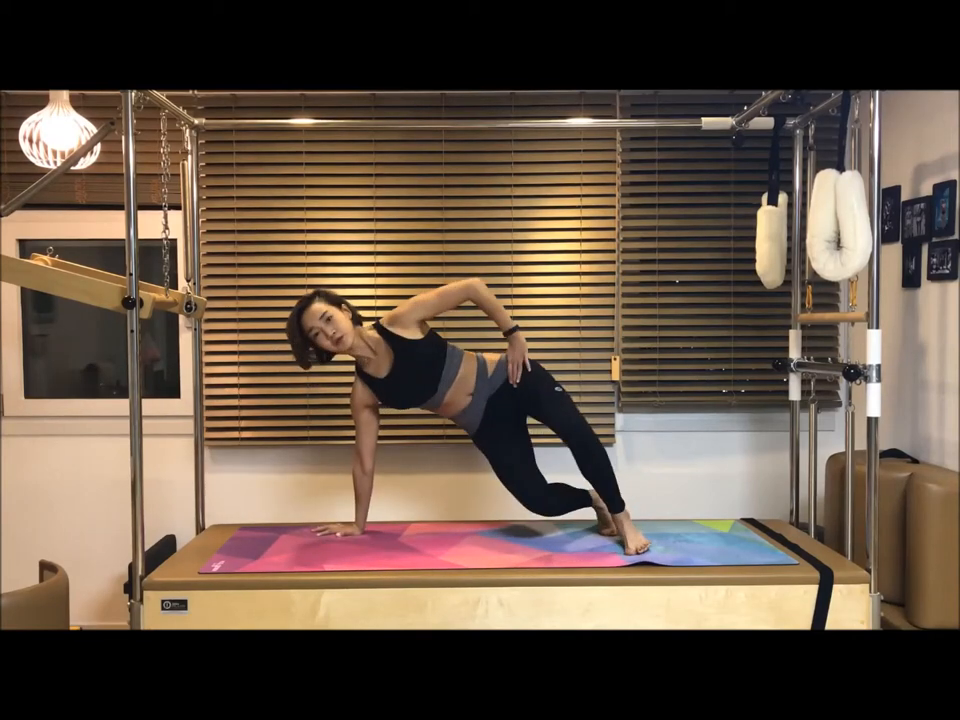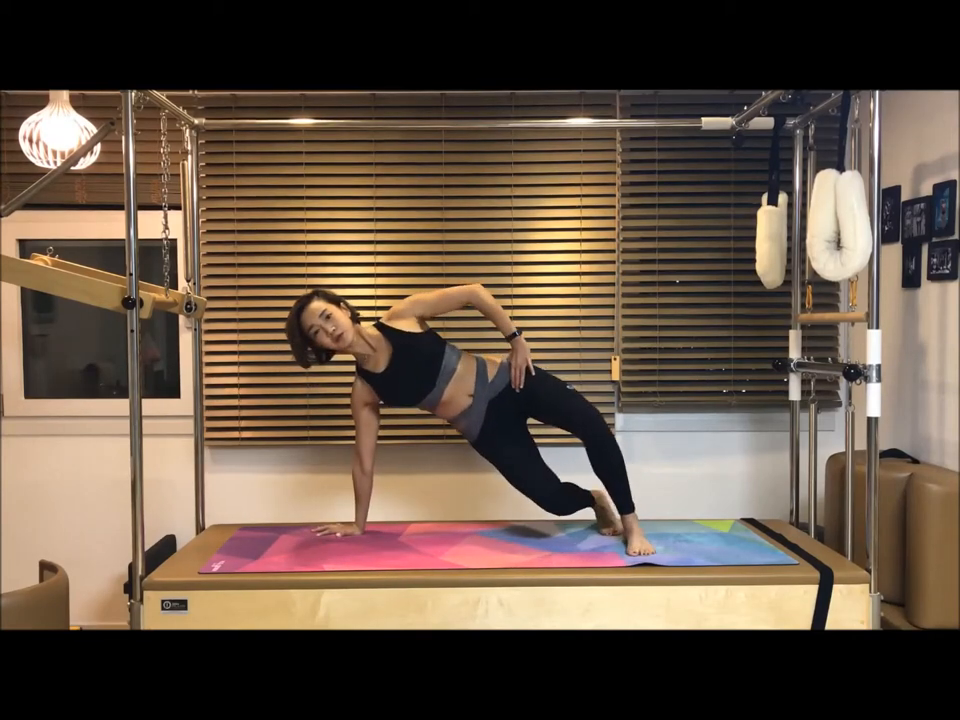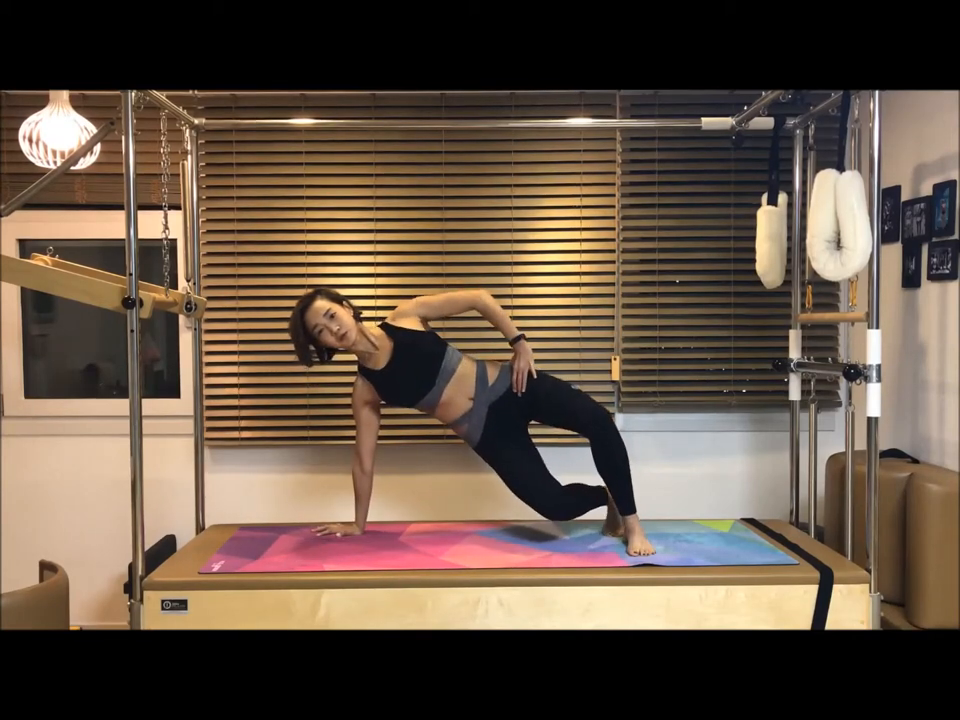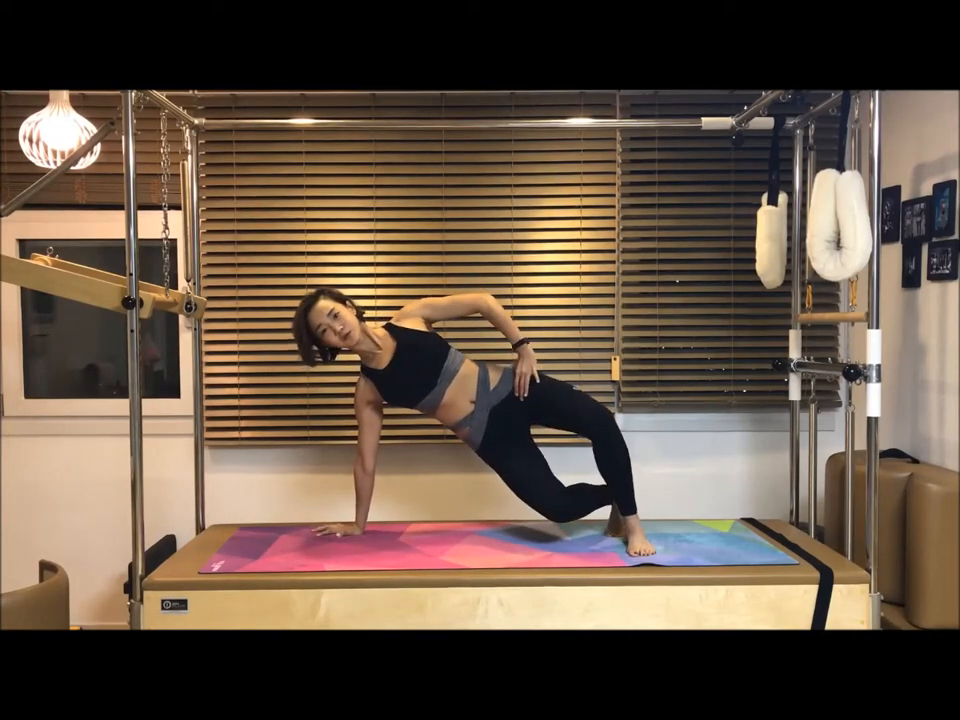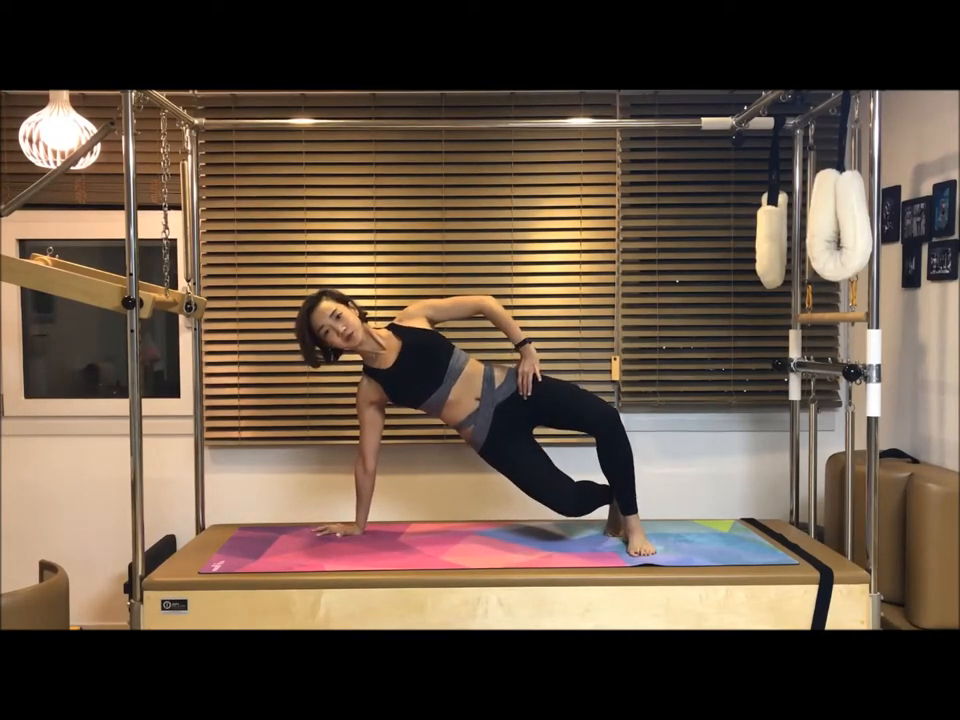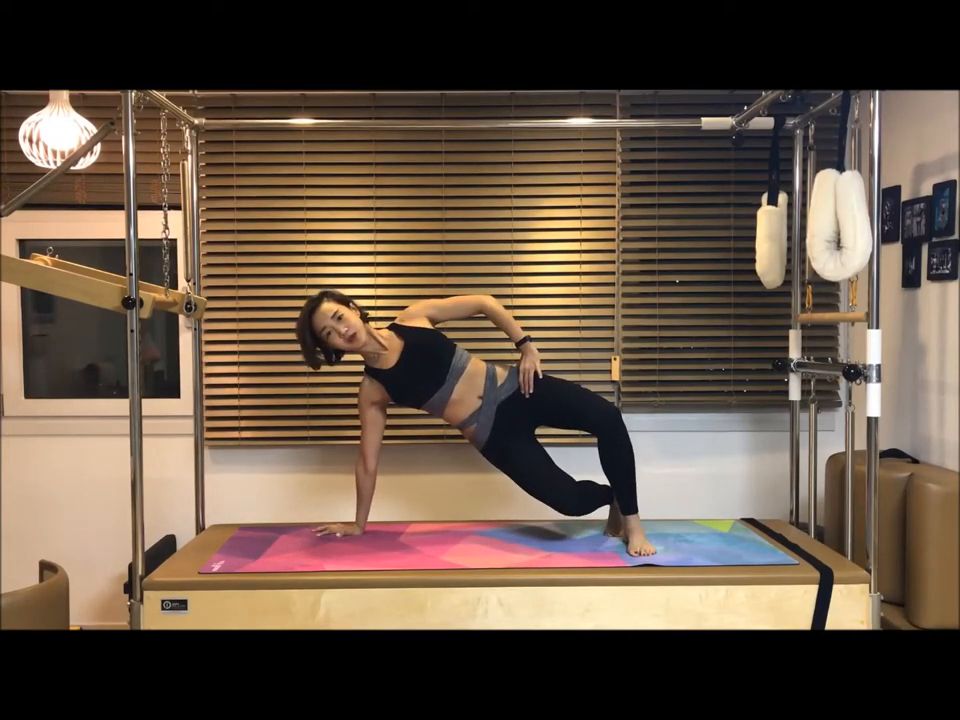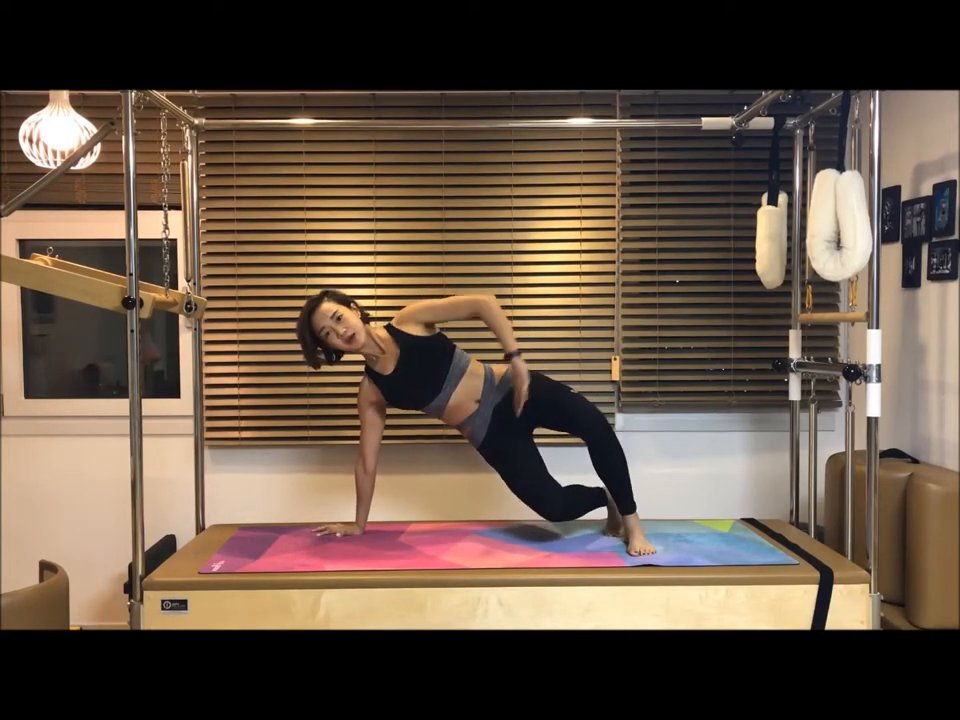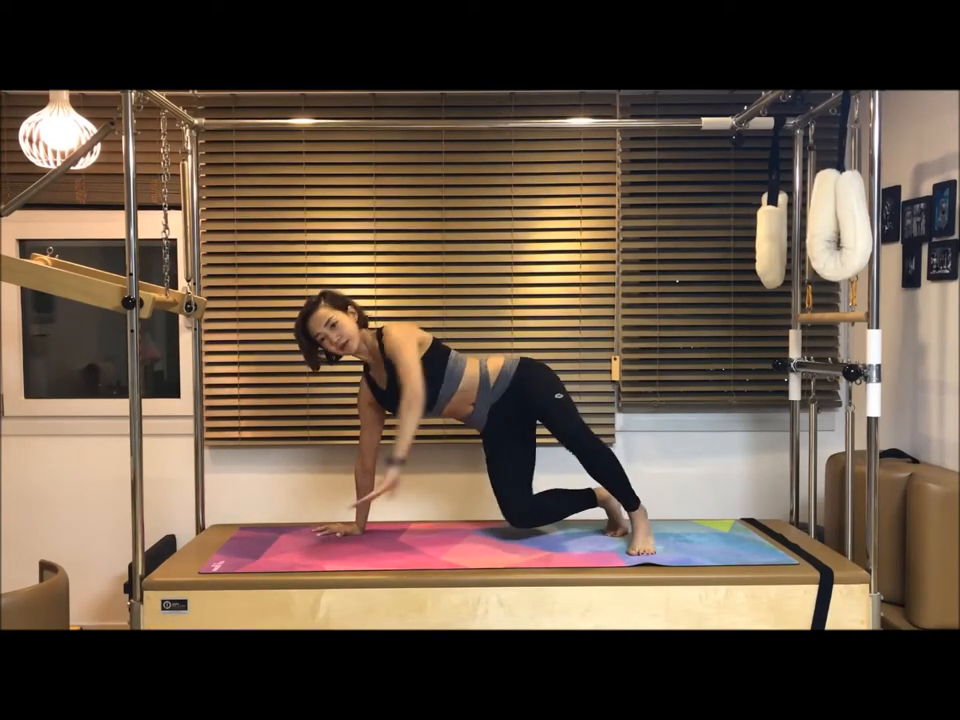
dt=0.3s
person 1, frame 1
left shoulder: (401, 321)
right shoulder: (364, 392)
left elbow: (473, 287)
right elbow: (364, 461)
left wrist: (513, 334)
right wrist: (358, 523)
left hip: (509, 378)
right hip: (486, 424)
left knee: (574, 429)
right knee: (539, 500)
left ankle: (621, 518)
right ankle: (594, 499)
person 1, frame 2
left shoulder: (402, 317)
right shoulder: (364, 390)
left elbow: (474, 293)
right elbow: (364, 461)
left wrist: (516, 338)
right wrist: (358, 523)
left hip: (510, 382)
right hip: (487, 429)
left knee: (590, 423)
right knee: (552, 498)
left ankle: (630, 521)
right ankle: (594, 500)
person 1, frame 3
left shoulder: (405, 316)
right shoulder: (365, 389)
left elbow: (479, 298)
right elbow: (364, 460)
left wrist: (519, 342)
right wrist: (358, 523)
left hip: (509, 386)
right hip: (488, 432)
left knee: (597, 420)
right knee: (553, 505)
left ankle: (631, 521)
right ankle: (607, 496)
person 1, frame 4
left shoulder: (410, 318)
right shoulder: (367, 388)
left elbow: (484, 301)
right elbow: (366, 461)
left wrist: (523, 346)
right wrist: (358, 523)
left hip: (510, 389)
right hip: (489, 434)
left knee: (599, 420)
right knee: (557, 507)
left ankle: (631, 521)
right ankle: (611, 496)
person 1, frame 5
left shoulder: (412, 317)
right shoulder: (370, 390)
left elbow: (485, 304)
right elbow: (367, 461)
left wrist: (525, 346)
right wrist: (358, 523)
left hip: (515, 390)
right hip: (492, 435)
left knee: (605, 418)
right knee: (567, 501)
left ankle: (631, 521)
right ankle: (612, 496)
person 1, frame 6
left shoulder: (413, 318)
right shoulder: (372, 389)
left elbow: (484, 303)
right elbow: (367, 461)
left wrist: (525, 344)
right wrist: (358, 523)
left hip: (516, 388)
right hip: (494, 434)
left knee: (607, 417)
right knee: (569, 500)
left ankle: (631, 521)
right ankle: (612, 496)
person 1, frame 7
left shoulder: (409, 321)
right shoulder: (371, 389)
left elbow: (482, 303)
right elbow: (367, 461)
left wrist: (514, 357)
right wrist: (358, 523)
left hip: (516, 387)
right hip: (493, 431)
left knee: (592, 423)
right knee: (553, 506)
left ankle: (631, 519)
right ankle: (607, 496)
person 1, frame 8
left shoulder: (395, 336)
right shoulder: (368, 389)
left elbow: (415, 393)
right elbow: (366, 459)
left wrist: (396, 464)
right wrist: (359, 523)
left hip: (519, 380)
right hip: (496, 423)
left knee: (574, 434)
right knee: (521, 514)
left ankle: (636, 513)
right ankle: (601, 496)
